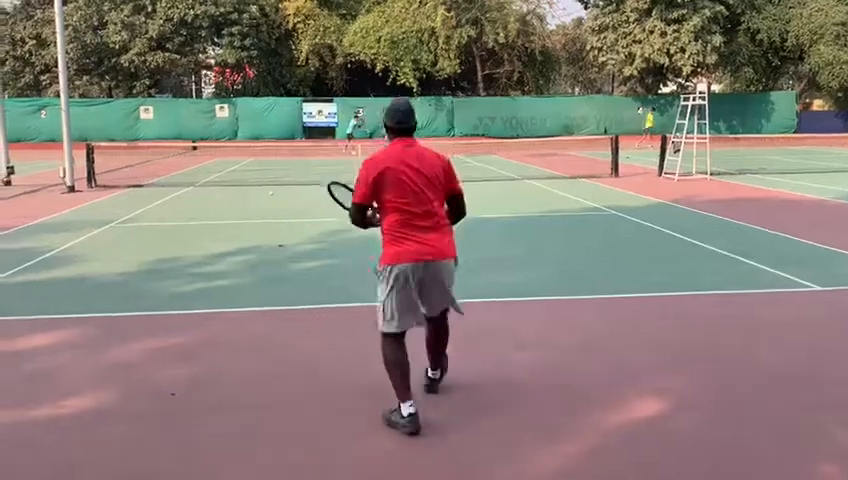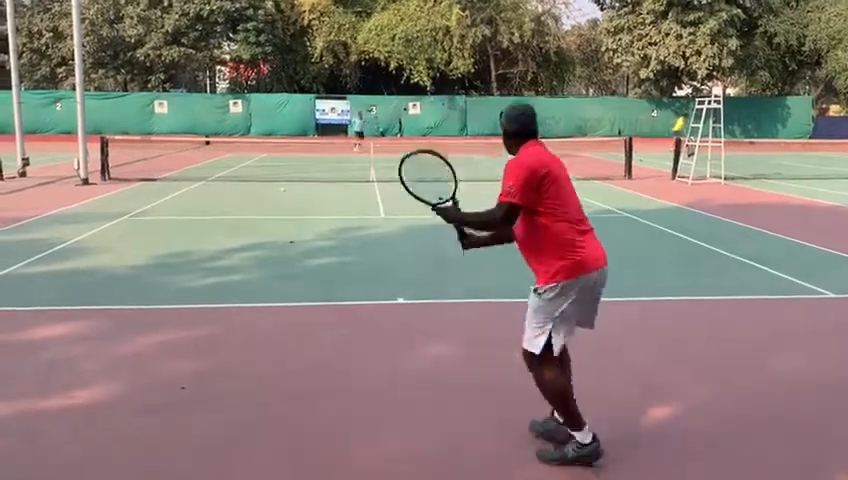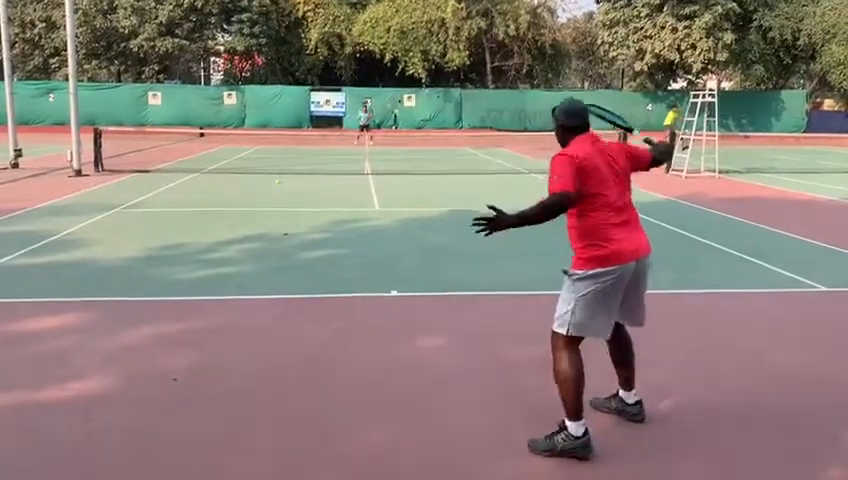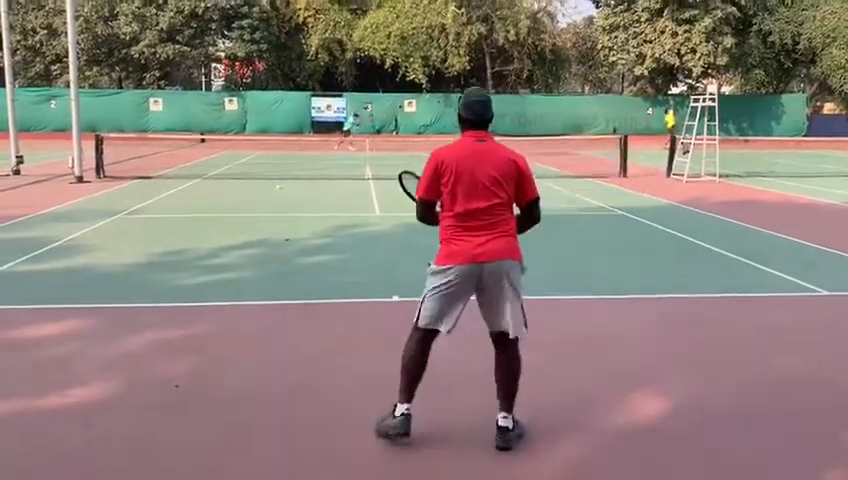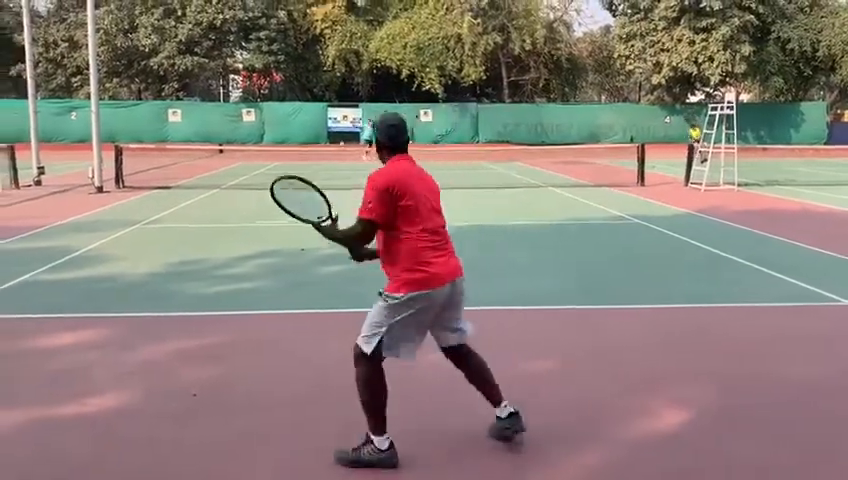
dt=1s
person 1, frame 1
left shoulder: (374, 163)
right shoulder: (439, 160)
left elbow: (357, 218)
right elbow: (458, 211)
left hip: (400, 259)
right hip: (441, 254)
left knee: (392, 335)
right knee: (438, 315)
left ankle: (407, 411)
right ankle: (434, 375)
person 1, frame 2
left shoulder: (521, 164)
right shoulder: (547, 160)
left elbow: (502, 218)
right elbow: (527, 224)
left wrist: (458, 217)
right wrist: (479, 240)
left hip: (563, 272)
right hip: (592, 263)
left knee: (538, 357)
right knee: (551, 343)
left ankle: (582, 439)
right ankle: (564, 419)
person 1, frame 3
left shoulder: (566, 158)
right shoulder: (618, 150)
left elbow: (561, 201)
right elbow: (660, 156)
left wrist: (510, 221)
right wrist: (659, 144)
left hip: (600, 262)
right hip: (638, 254)
left knee: (564, 341)
right knee: (613, 324)
left ankle: (574, 432)
right ankle: (629, 399)
person 1, frame 4
left shoulder: (441, 157)
right shoulder: (514, 159)
left elbow: (424, 214)
right elbow: (532, 216)
left hip: (455, 260)
right hip: (503, 259)
left knee: (422, 333)
right knee: (506, 341)
left ankle: (401, 414)
right ankle: (506, 423)
person 1, frame 5
left shoulder: (382, 179)
right shoulder: (426, 178)
left elbow: (359, 236)
left wrist: (332, 233)
right wrist: (376, 252)
left hip: (414, 285)
right hip: (450, 277)
left knee: (365, 356)
right knee: (457, 348)
left ankle: (380, 444)
right ankle: (505, 413)
